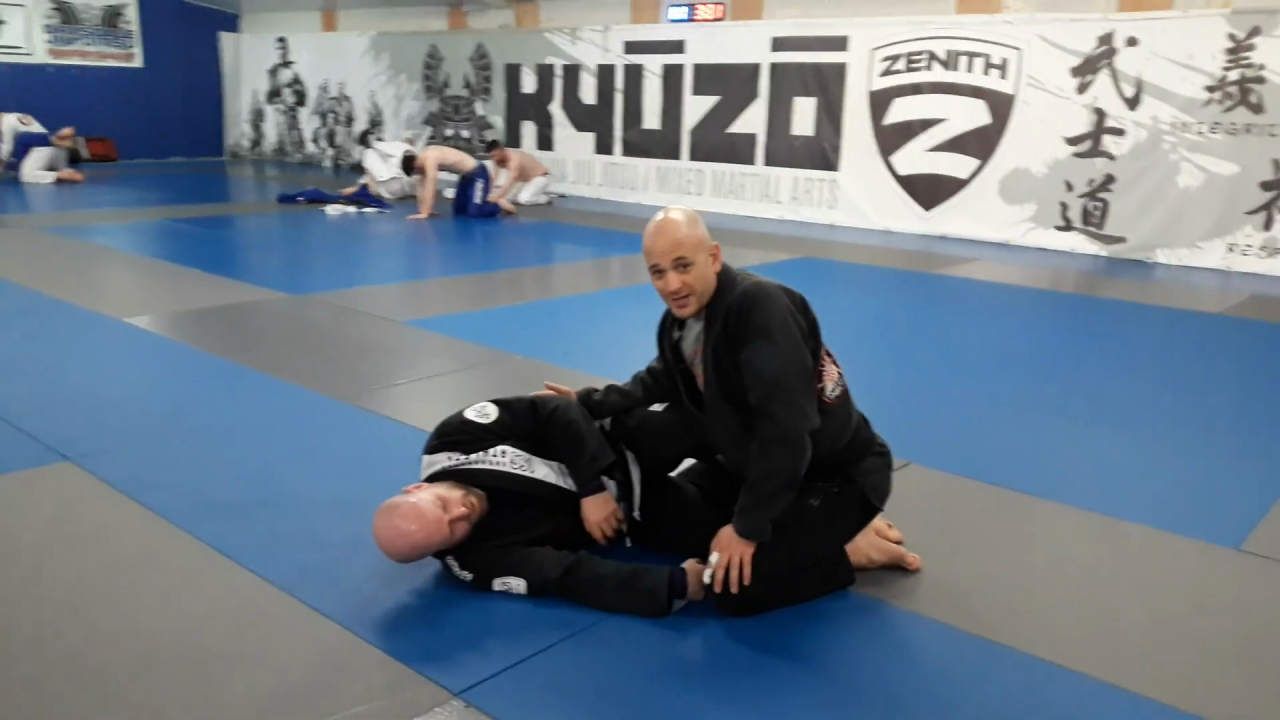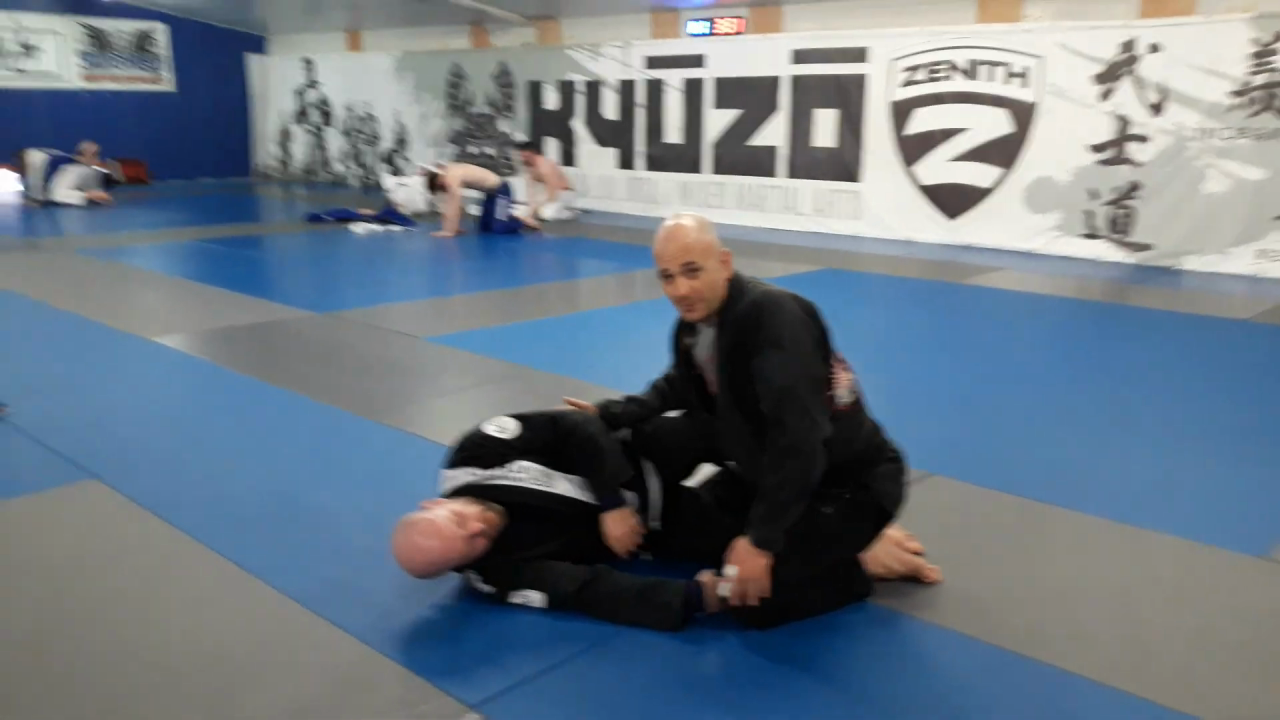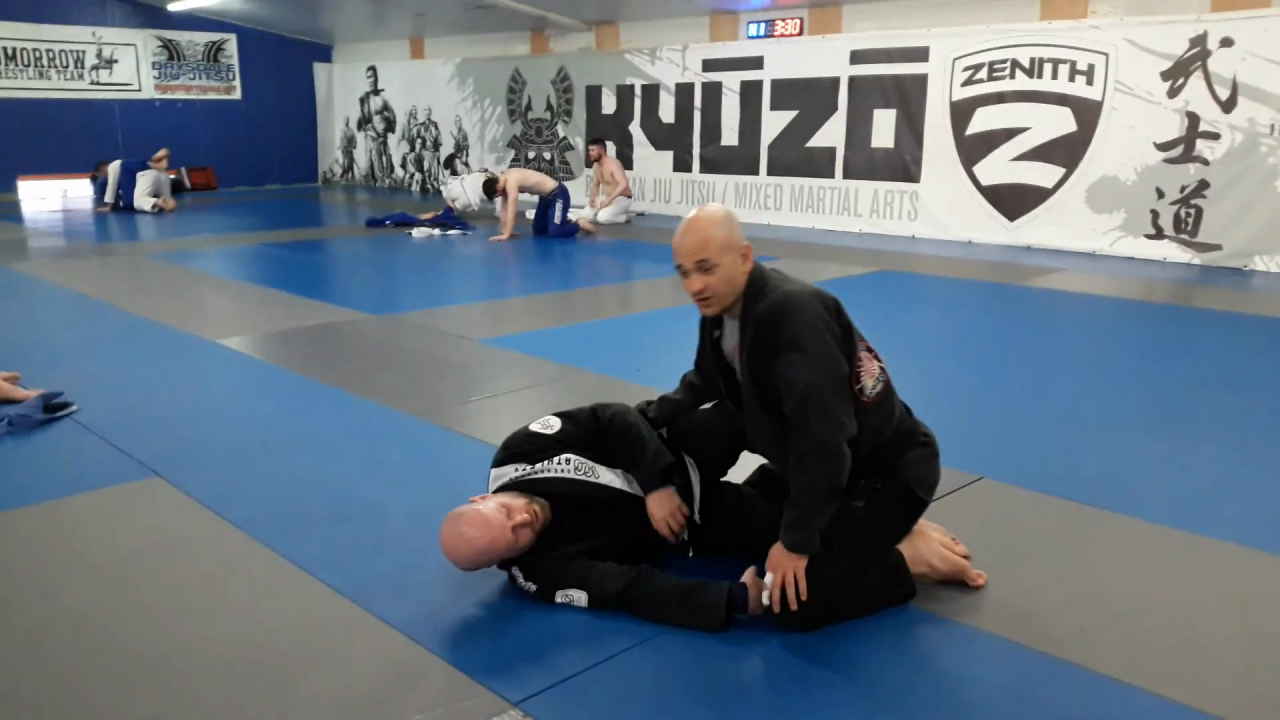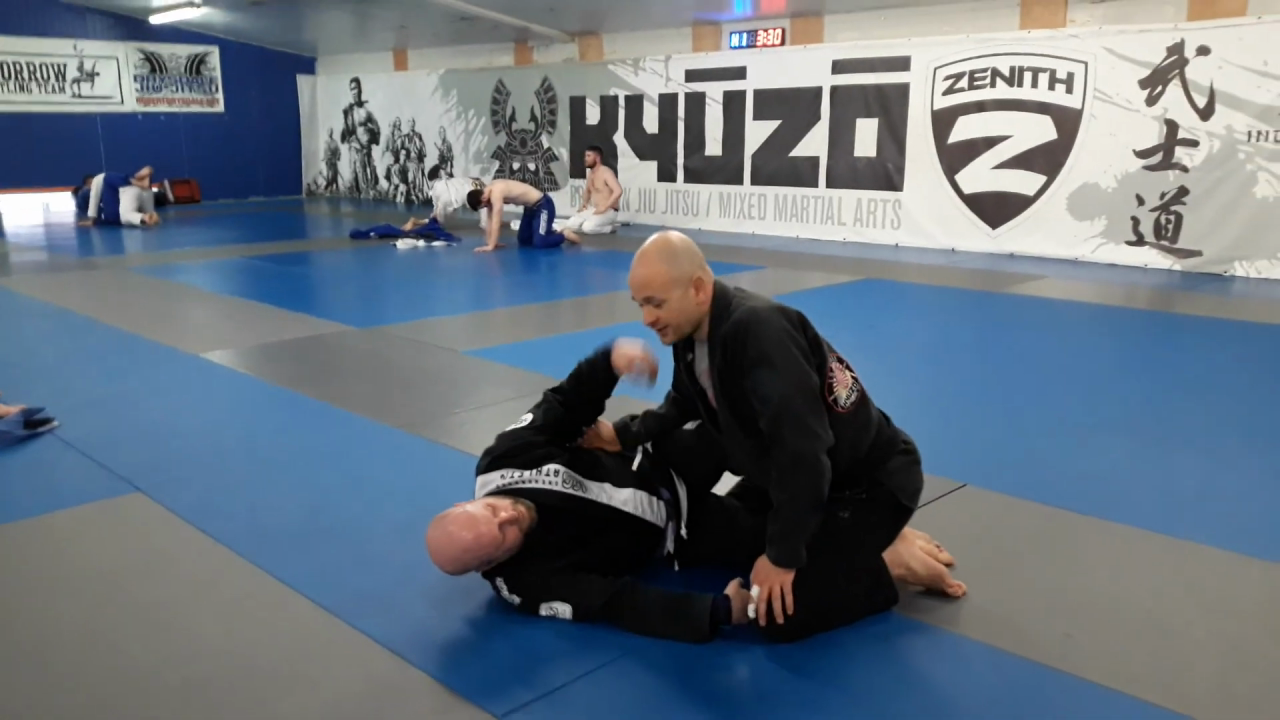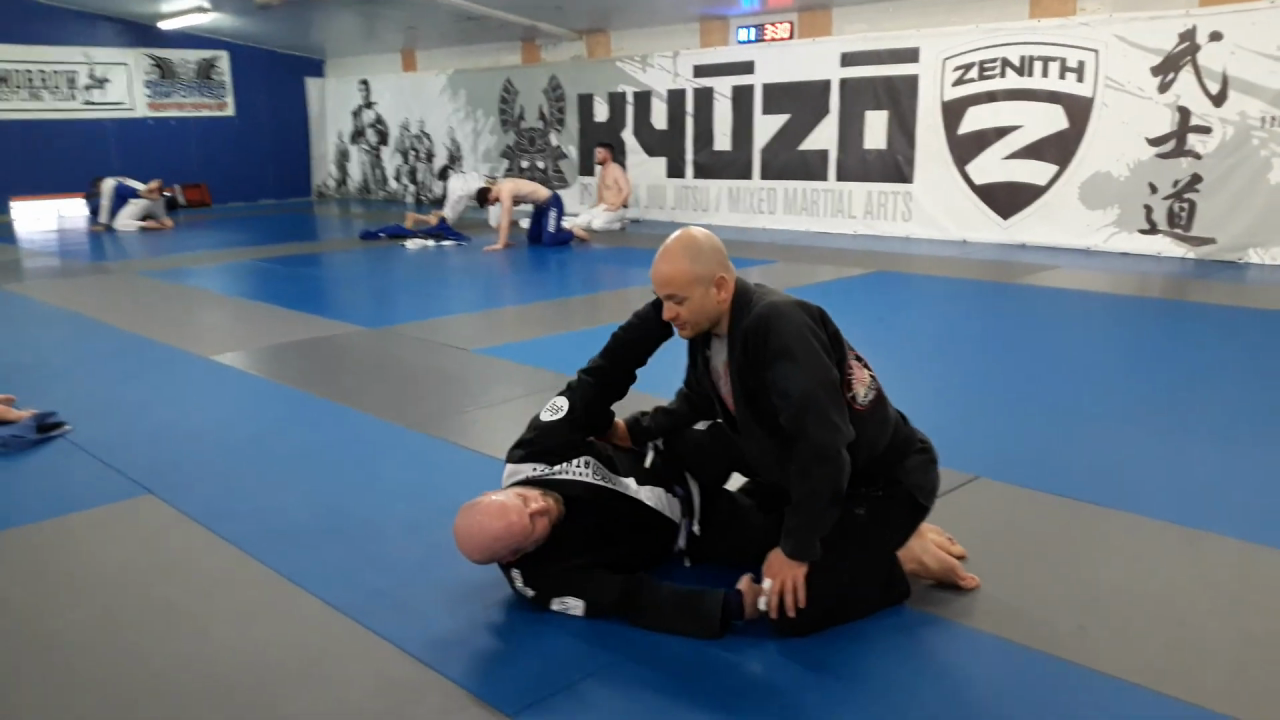
dt=0.3s
person 1, frame 1
left shoulder: (454, 439)
right shoulder: (480, 566)
left elbow: (555, 412)
left wrist: (592, 487)
right wrist: (682, 585)
right hip: (610, 509)
person 1, frame 2
left shoulder: (475, 455)
right shoulder: (500, 577)
left elbow: (571, 429)
right elbow: (593, 592)
left wrist: (612, 502)
right wrist: (700, 598)
left hip: (638, 456)
right hip: (650, 525)
right ankle: (860, 557)
person 1, frame 3
left shoulder: (519, 452)
right shoulder: (545, 573)
left elbow: (612, 420)
right elbow: (634, 592)
left wrist: (659, 485)
right wrist: (739, 600)
left hip: (673, 458)
right hip: (694, 520)
right ankle: (900, 558)
person 1, frame 4
left shoulder: (506, 461)
right shoulder: (529, 584)
left elbow: (570, 400)
right elbow: (619, 604)
left wrist: (613, 358)
right wrist: (724, 611)
left hip: (657, 466)
right hip: (676, 533)
right ankle: (888, 566)
person 1, frame 5
left shoulder: (540, 446)
right shoulder: (549, 578)
left elbow: (606, 372)
right elbow: (635, 600)
left wrist: (668, 307)
right wrist: (737, 605)
left hip: (675, 461)
right hip: (687, 531)
right ankle: (896, 558)
person 2, frame 1
left shoulder: (761, 309)
right shoulder: (680, 318)
left elbow: (785, 431)
right elbow: (662, 382)
left wrist: (748, 527)
right wrist: (589, 402)
left hip: (837, 473)
right hip: (758, 465)
left knee: (739, 588)
right knee: (677, 517)
left ankle: (854, 547)
person 2, frame 2
left shoulder: (772, 317)
right shoulder: (693, 325)
left elbow: (797, 440)
right elbow: (678, 391)
left wrist: (763, 539)
right wrist: (607, 414)
left hip: (851, 481)
right hip: (775, 473)
left knee: (755, 599)
right ankle: (826, 536)
person 2, frame 3
left shoulder: (791, 313)
right shoulder: (718, 310)
left elbow: (823, 437)
right elbow: (705, 382)
left wrist: (797, 541)
right wrist: (646, 417)
left hip: (887, 468)
right hip: (819, 462)
left knee: (801, 602)
right ankle: (876, 530)
person 2, frame 4
left shoulder: (758, 330)
right shoulder: (691, 331)
left elbow: (801, 450)
right elbow: (687, 403)
left wrist: (780, 555)
right wrist: (624, 433)
left hip: (869, 479)
right hip: (807, 475)
left knee: (782, 614)
right ankle: (862, 543)
person 2, frame 5
left shoulder: (779, 326)
right shoulder: (707, 327)
left elbow: (821, 445)
right elbow: (698, 399)
left wrist: (797, 548)
right wrist: (636, 430)
left hip: (884, 480)
right hip: (807, 475)
left knee: (795, 609)
left ankle: (904, 560)
